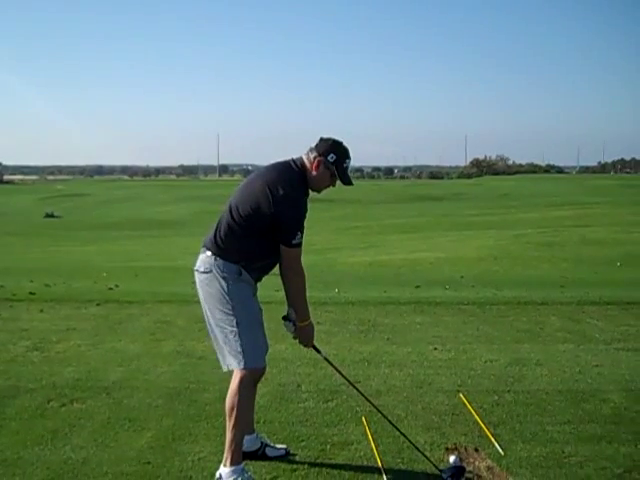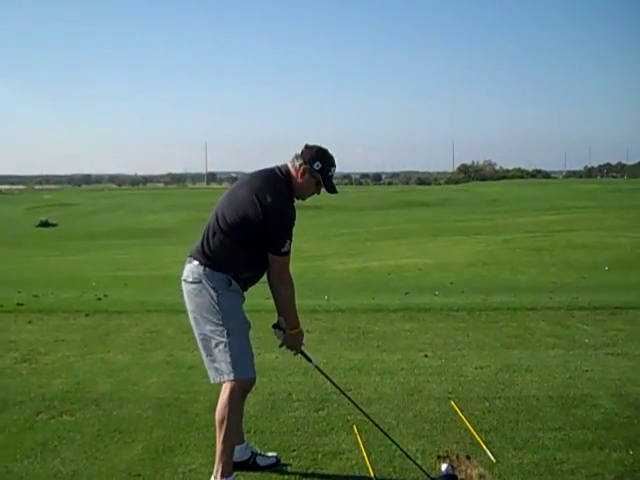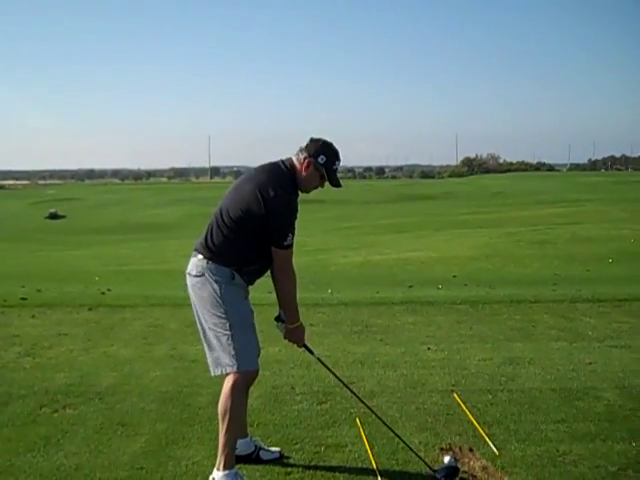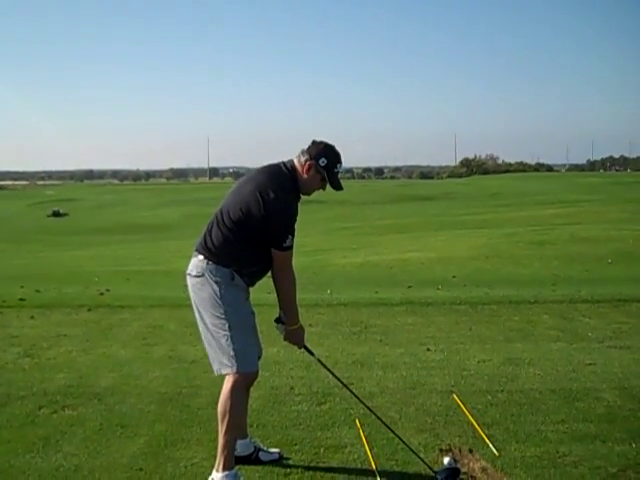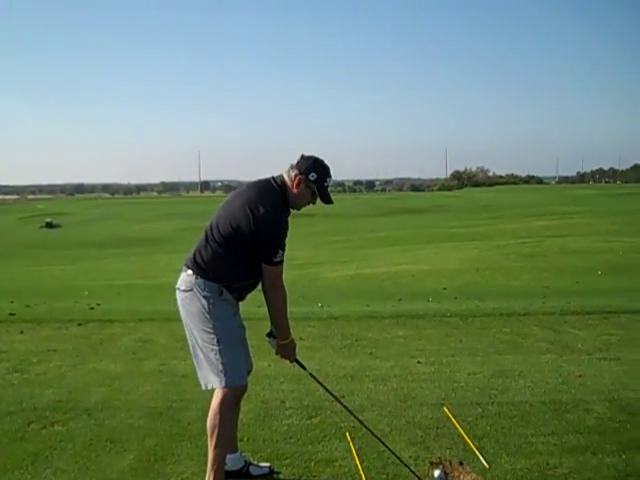
dt=1s
person 1, frame 1
left shoulder: (282, 175)
right shoulder: (290, 193)
left elbow: (284, 257)
right elbow: (292, 266)
left wrist: (292, 308)
right wrist: (304, 320)
left hip: (231, 271)
right hip: (225, 273)
left knee: (252, 362)
right knee: (248, 368)
left ankle: (248, 440)
person 1, frame 2
left shoulder: (266, 182)
right shoulder: (279, 202)
left elbow: (271, 266)
right elbow: (280, 275)
left wrist: (283, 318)
right wrist: (293, 327)
left hip: (214, 280)
right hip: (212, 284)
left knee: (240, 373)
right knee: (238, 378)
left ankle: (238, 450)
person 1, frame 3
left shoulder: (271, 176)
right shoulder: (281, 194)
left elbow: (274, 259)
right elbow: (283, 268)
left wrist: (285, 312)
right wrist: (293, 320)
left hip: (219, 272)
right hip: (217, 276)
left knee: (245, 365)
right knee: (241, 370)
left ankle: (241, 443)
person 1, frame 4
left shoulder: (272, 177)
right shoulder: (281, 196)
right elbow: (282, 270)
right wrist: (293, 322)
left hip: (221, 274)
right hip: (217, 277)
left knee: (246, 365)
right knee: (241, 371)
left ankle: (240, 445)
person 1, frame 5
left shoulder: (262, 192)
right shoulder: (271, 212)
right elbow: (273, 285)
right wrist: (284, 336)
left hip: (212, 290)
right hip: (207, 293)
left knee: (236, 379)
right knee: (229, 386)
